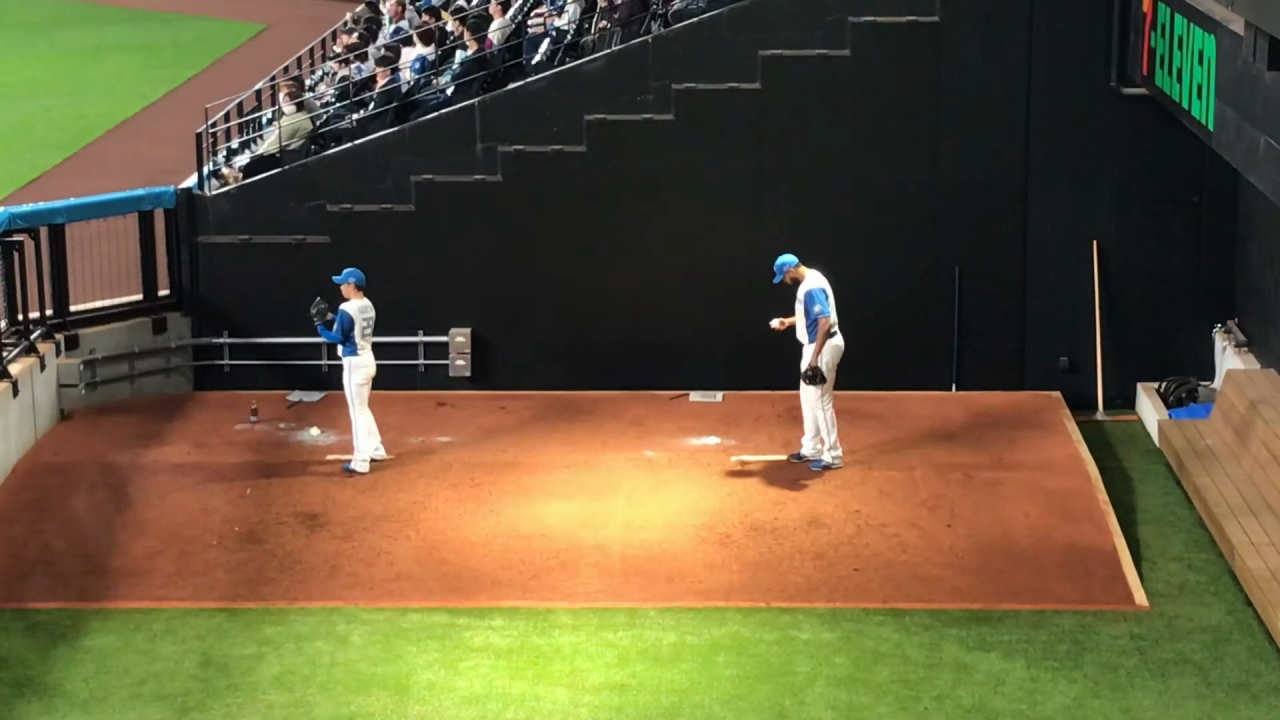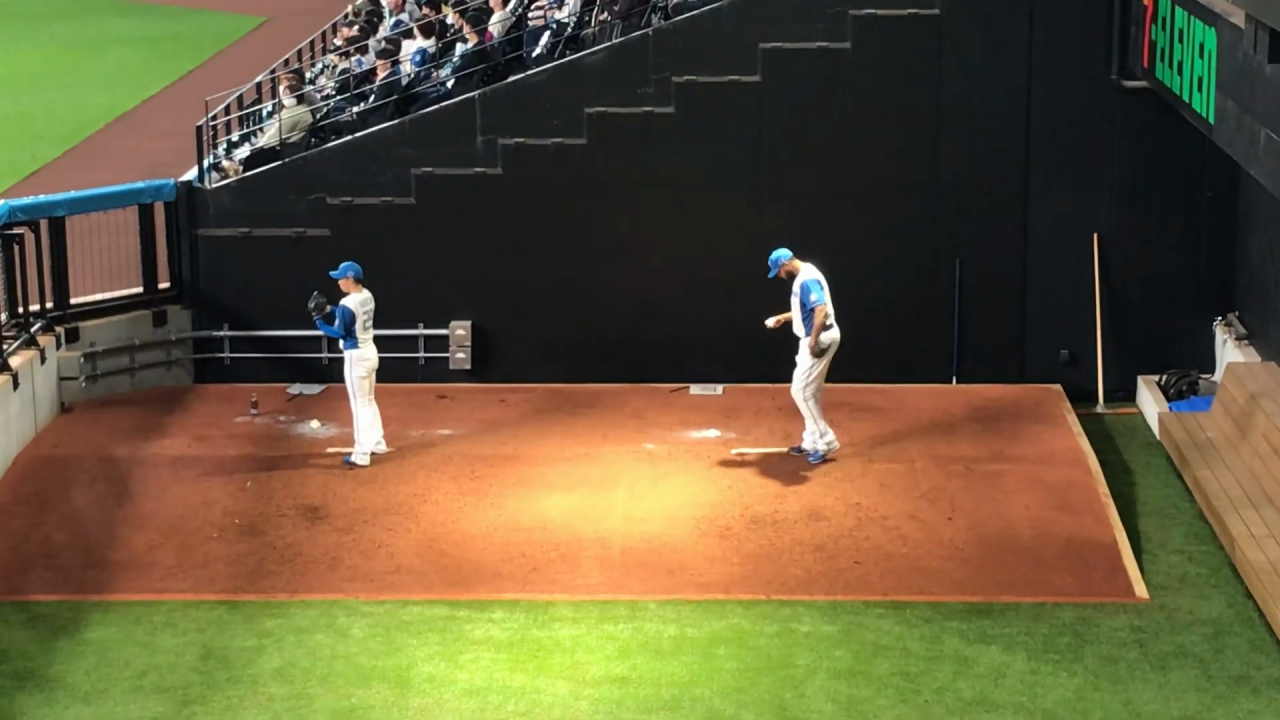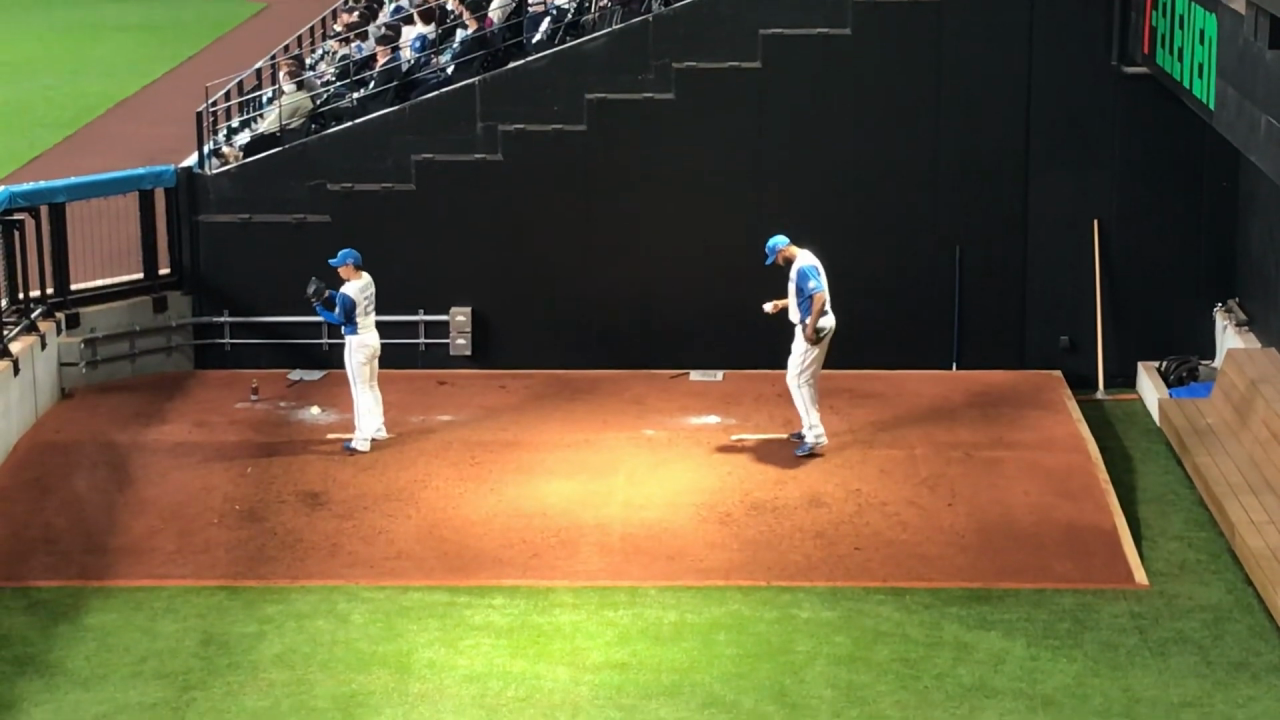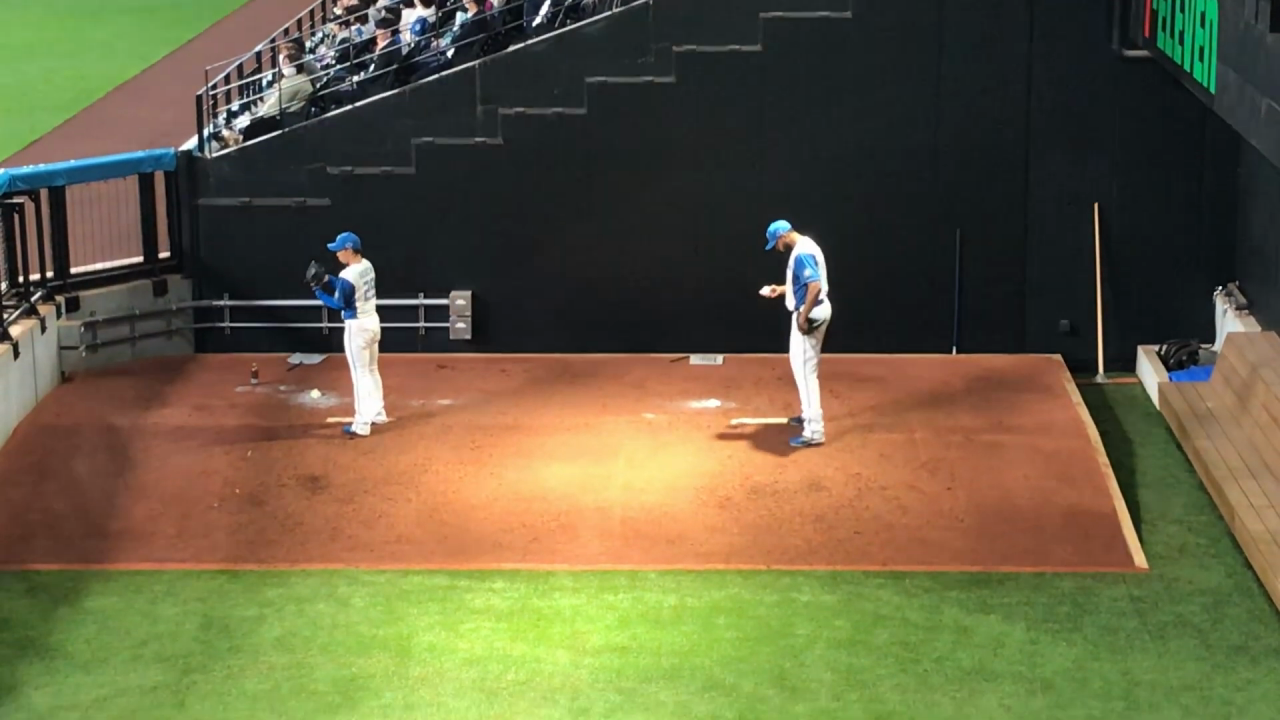
dt=0.2s
person 1, frame 1
left shoulder: (812, 288)
right shoulder: (809, 282)
left elbow: (825, 322)
left wrist: (814, 356)
right wrist: (788, 321)
left hip: (824, 347)
right hip: (815, 346)
left knee: (821, 400)
right knee: (808, 398)
left ankle: (832, 456)
right ankle: (812, 448)
person 1, frame 2
left shoulder: (807, 279)
right shoulder: (803, 277)
left elbow: (822, 310)
left wrist: (813, 341)
right wrist: (783, 317)
left hip: (821, 339)
right hip: (815, 338)
left knee: (801, 390)
right knee: (810, 392)
left ankle: (825, 439)
right ankle: (811, 442)
person 1, frame 3
left shoulder: (803, 265)
right shoulder: (802, 263)
left elbow: (820, 297)
left wrist: (811, 328)
right wrist: (782, 304)
left hip: (814, 325)
right hip: (811, 325)
left knee: (797, 379)
right knee: (805, 379)
left ankle: (815, 435)
right ankle: (810, 428)
person 1, frame 4
left shoulder: (801, 253)
right shoulder: (805, 247)
left elbow: (815, 286)
left wrist: (803, 316)
right wrist: (781, 289)
left hip: (811, 313)
right hip: (811, 312)
left knee: (806, 370)
right knee: (800, 364)
right ankle: (808, 414)
person 2, frame 1
left shoulder: (347, 309)
right shoulder: (368, 305)
left elbow: (337, 337)
left wrist: (320, 327)
right wrist: (331, 318)
left hip: (354, 364)
right hip: (367, 360)
left knee: (357, 412)
right knee: (363, 409)
left ankle: (360, 462)
right ankle: (375, 449)
person 2, frame 2
left shoulder: (347, 304)
right shoulder: (367, 296)
left elbow: (339, 332)
left wrist: (319, 322)
right wrist: (330, 311)
left hip: (356, 356)
right hip: (370, 352)
left knee: (359, 405)
right knee: (369, 400)
left ankle: (361, 455)
right ankle: (377, 443)
person 2, frame 3
left shoulder: (347, 291)
right shoulder: (367, 279)
left elbow: (339, 319)
left wrist: (319, 308)
right wrist: (329, 295)
left hip: (357, 342)
right hip: (372, 337)
left knee: (360, 391)
right knee: (371, 386)
left ankle: (361, 441)
right ankle: (377, 429)
person 2, frame 4
left shoulder: (347, 276)
right shoulder: (367, 265)
left elbow: (339, 304)
left wrist: (319, 292)
right wrist: (328, 280)
left hip: (357, 326)
right hip: (373, 321)
left knee: (360, 375)
right knee: (372, 370)
left ankle: (361, 425)
right ankle: (377, 413)
